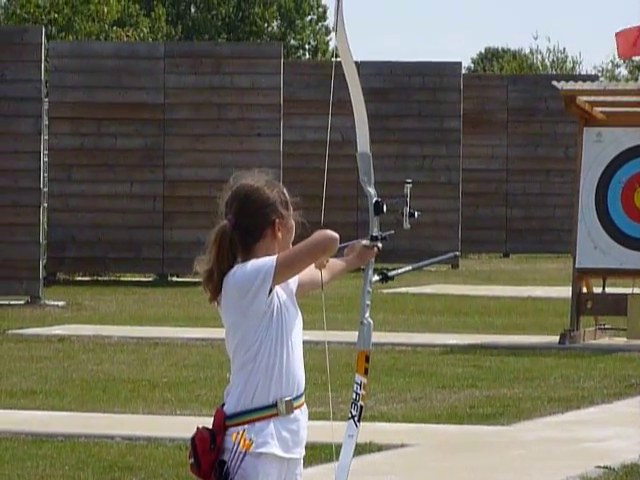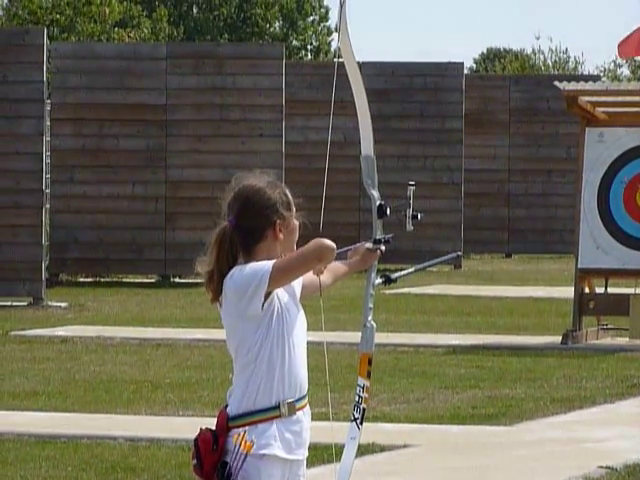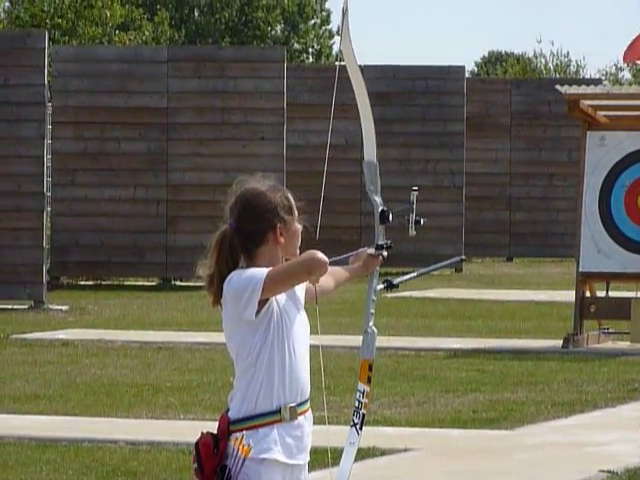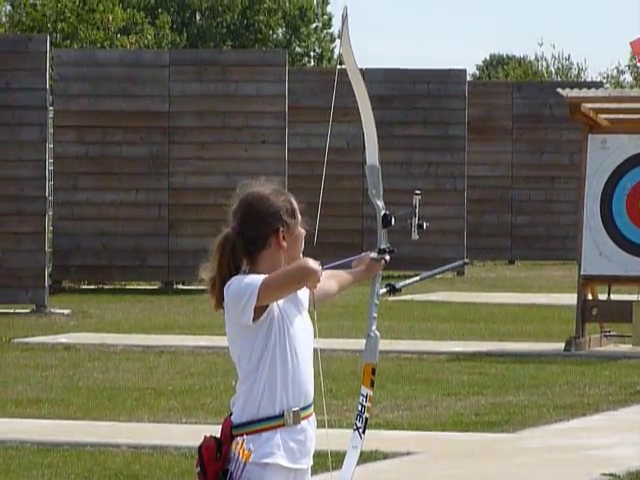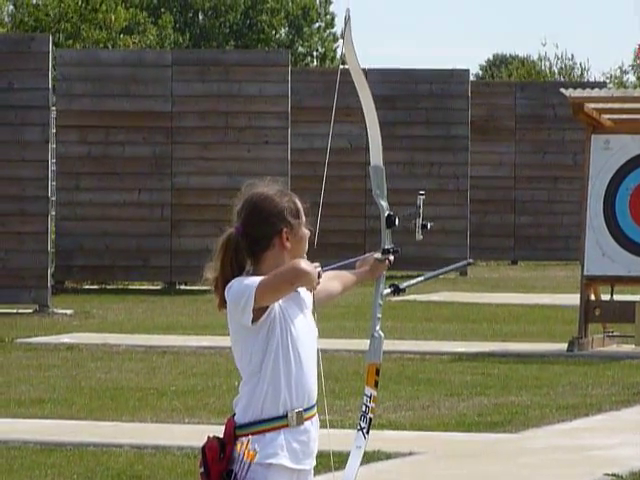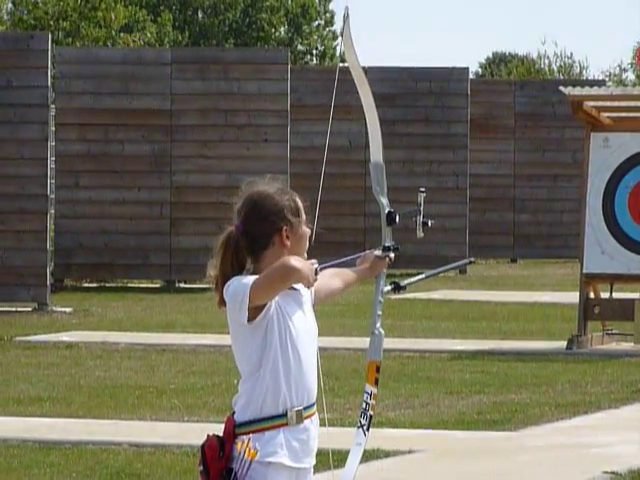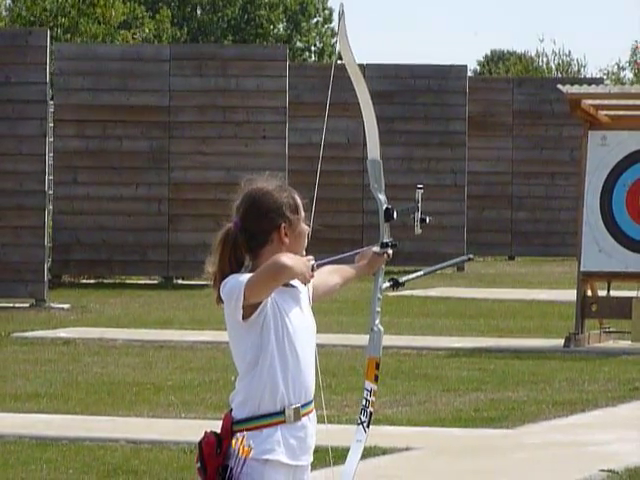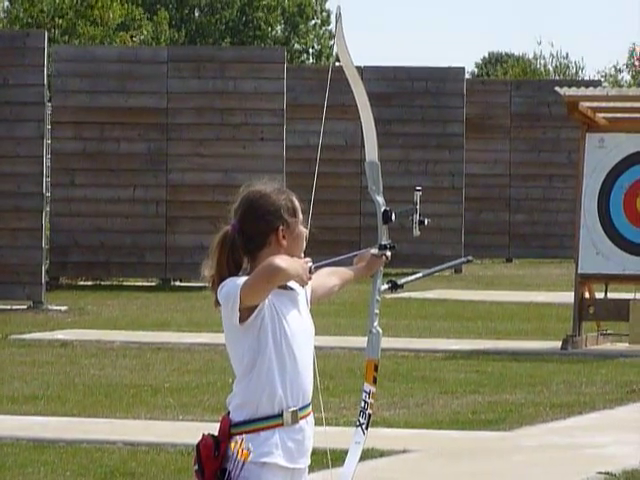
dt=0.2s
person 1, frame 1
left shoulder: (276, 279)
right shoulder: (245, 279)
left elbow: (317, 273)
right elbow: (326, 240)
left wrist: (351, 261)
right wrist: (320, 252)
left hip: (287, 432)
right hip: (256, 439)
person 1, frame 2
left shoulder: (282, 280)
right shoulder: (244, 281)
left elbow: (320, 274)
right elbow: (323, 249)
left wrist: (355, 263)
right wrist: (317, 259)
left hip: (290, 432)
right hip: (258, 440)
person 1, frame 3
left shoulder: (288, 284)
right shoulder: (242, 285)
left elbow: (322, 279)
right elbow: (315, 262)
left wrist: (357, 268)
right wrist: (311, 268)
left hip: (293, 437)
right hip: (259, 444)
person 1, frame 4
left shoulder: (293, 288)
right shoulder: (241, 291)
left elbow: (326, 282)
right elbow: (306, 271)
left wrist: (360, 272)
right wrist: (308, 272)
left hip: (296, 442)
right hip: (262, 449)
person 1, frame 5
left shoulder: (296, 290)
right shoulder: (243, 292)
left elbow: (330, 283)
right elbow: (297, 270)
left wrist: (364, 272)
right wrist: (306, 273)
left hip: (299, 443)
right hip: (265, 450)
person 1, frame 6
left shoulder: (297, 288)
right shoulder: (242, 291)
left elbow: (331, 280)
right elbow: (288, 268)
left wrist: (365, 270)
right wrist: (301, 270)
left hip: (299, 442)
right hip: (265, 450)
person 1, frame 7
left shoulder: (296, 285)
right shoulder: (239, 289)
left elbow: (330, 277)
right elbow: (280, 266)
left wrist: (363, 266)
right wrist: (297, 266)
left hip: (296, 440)
right hip: (262, 448)
person 1, frame 8
left shoulder: (295, 287)
right shoulder: (237, 292)
left elbow: (328, 279)
right elbow: (273, 269)
left wrist: (361, 268)
right wrist: (293, 267)
left hip: (294, 442)
right hip: (260, 450)
